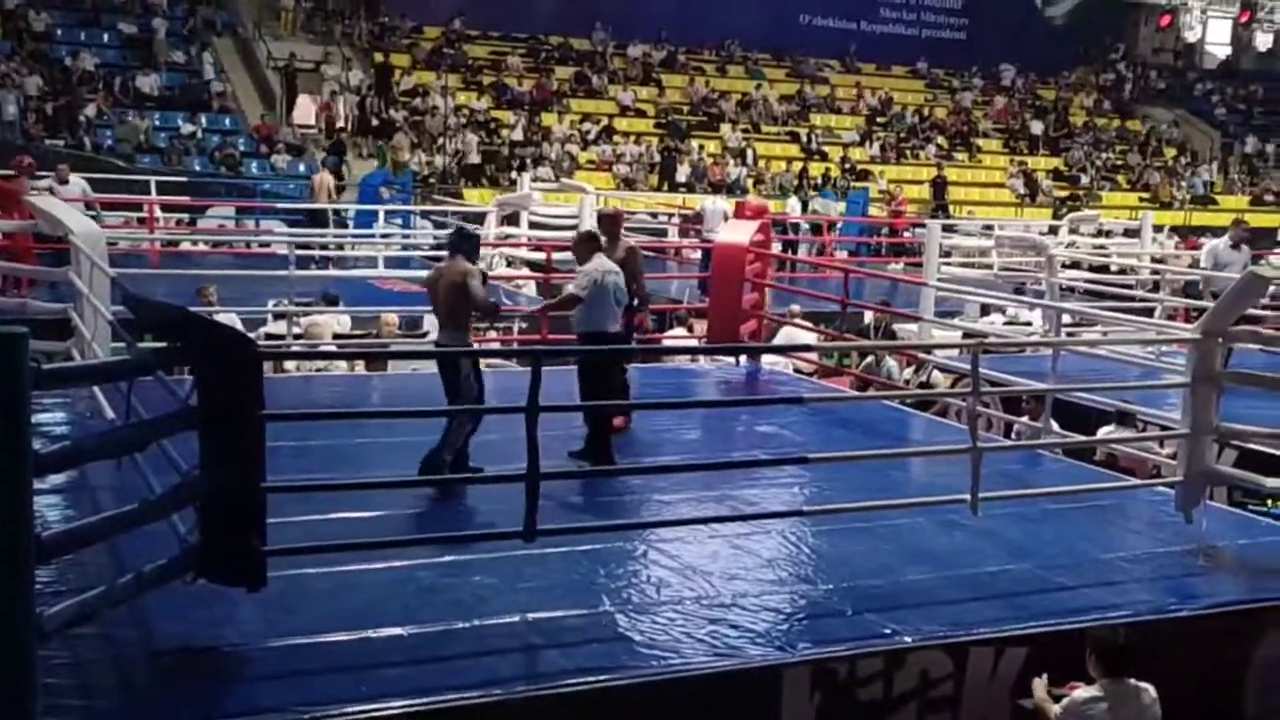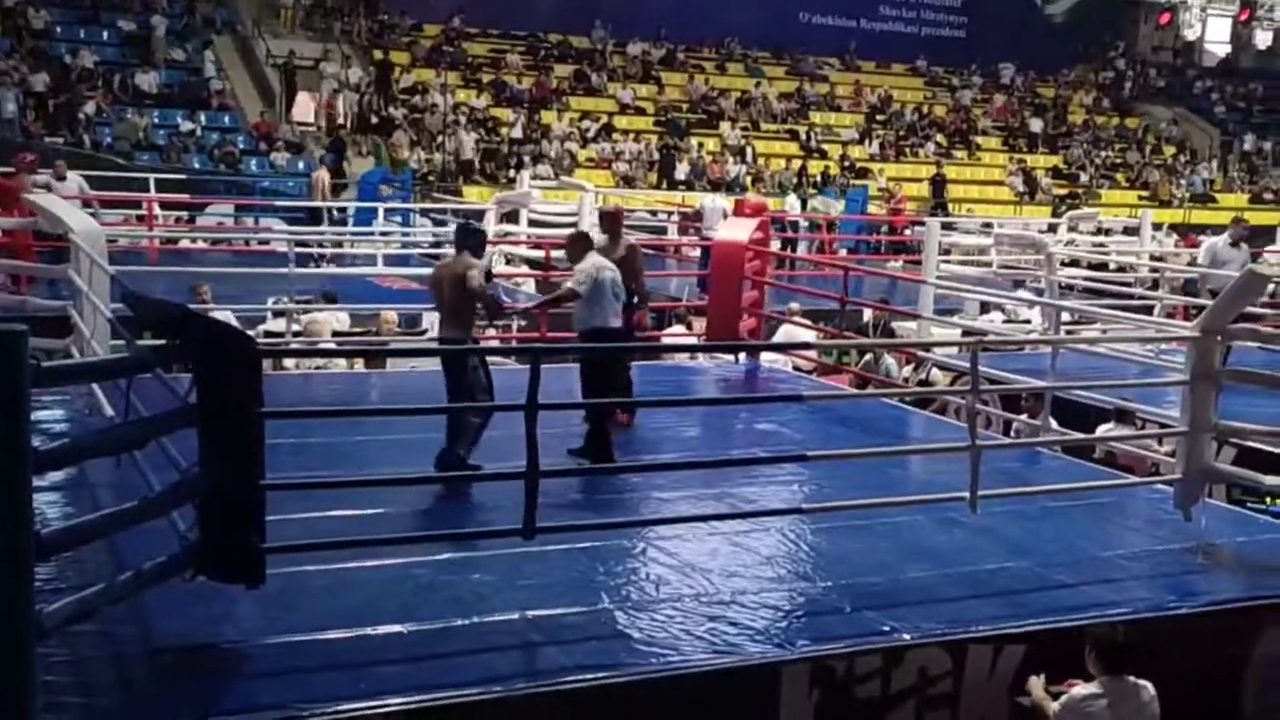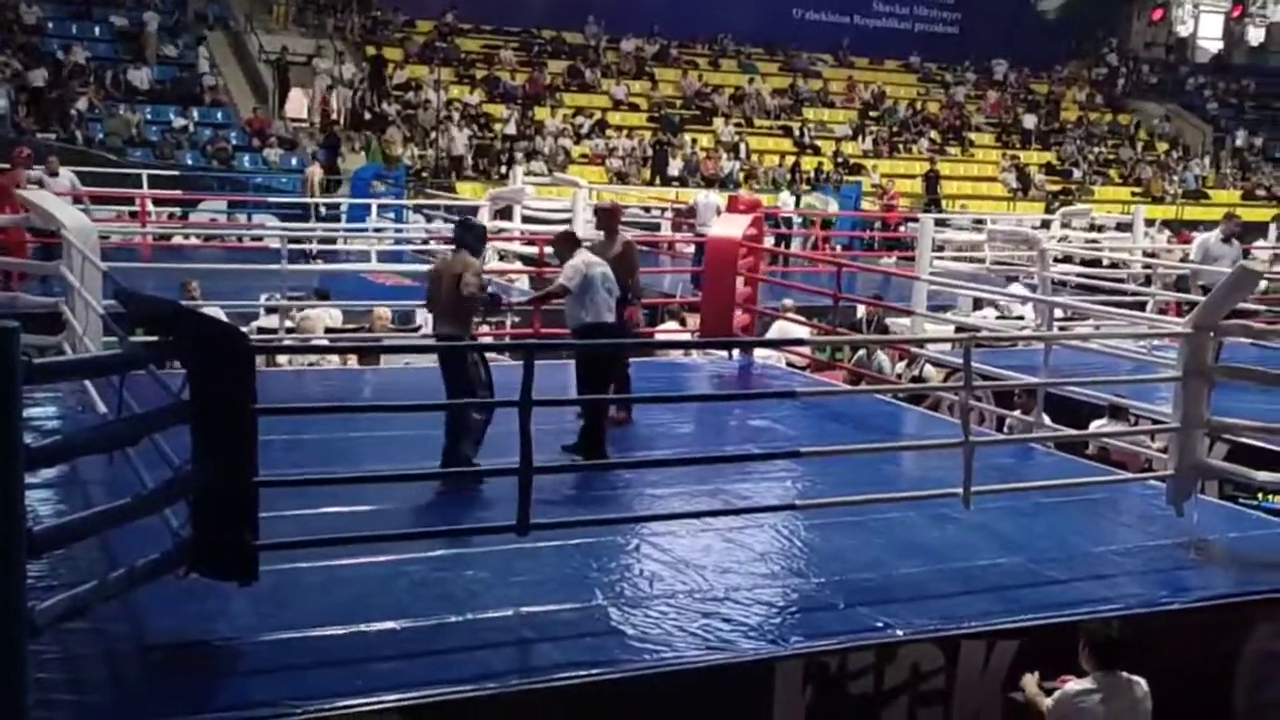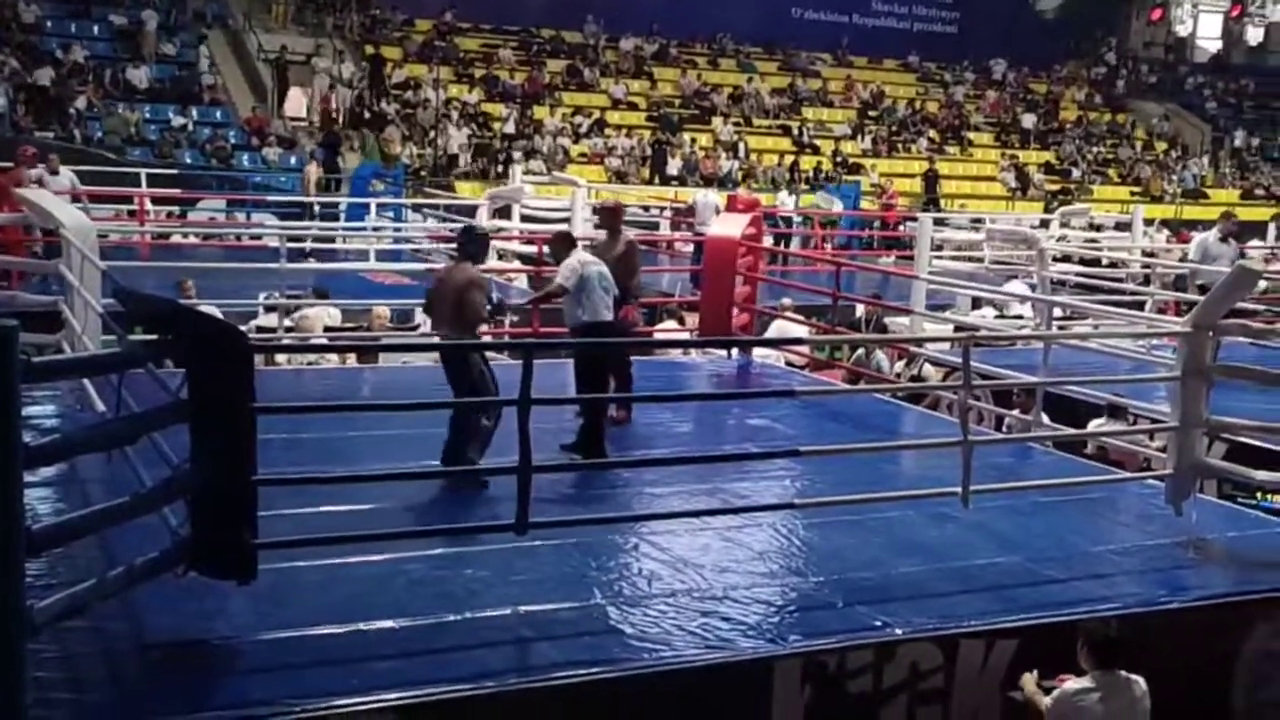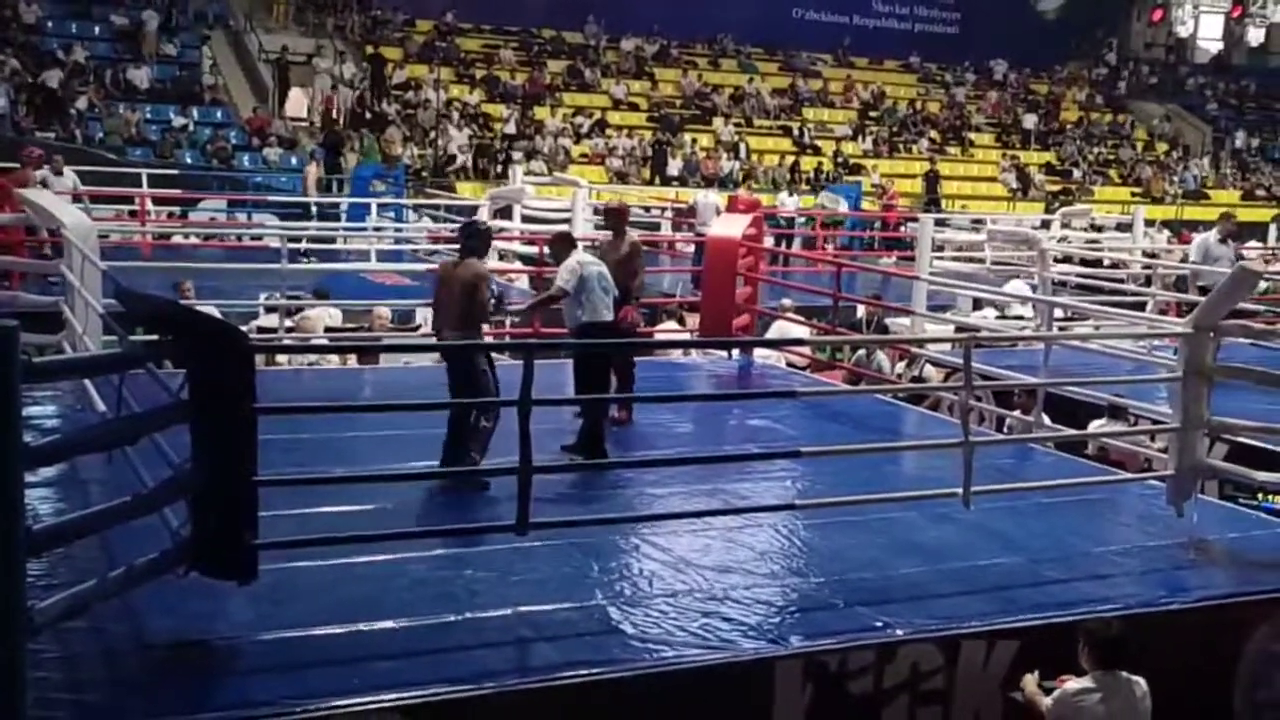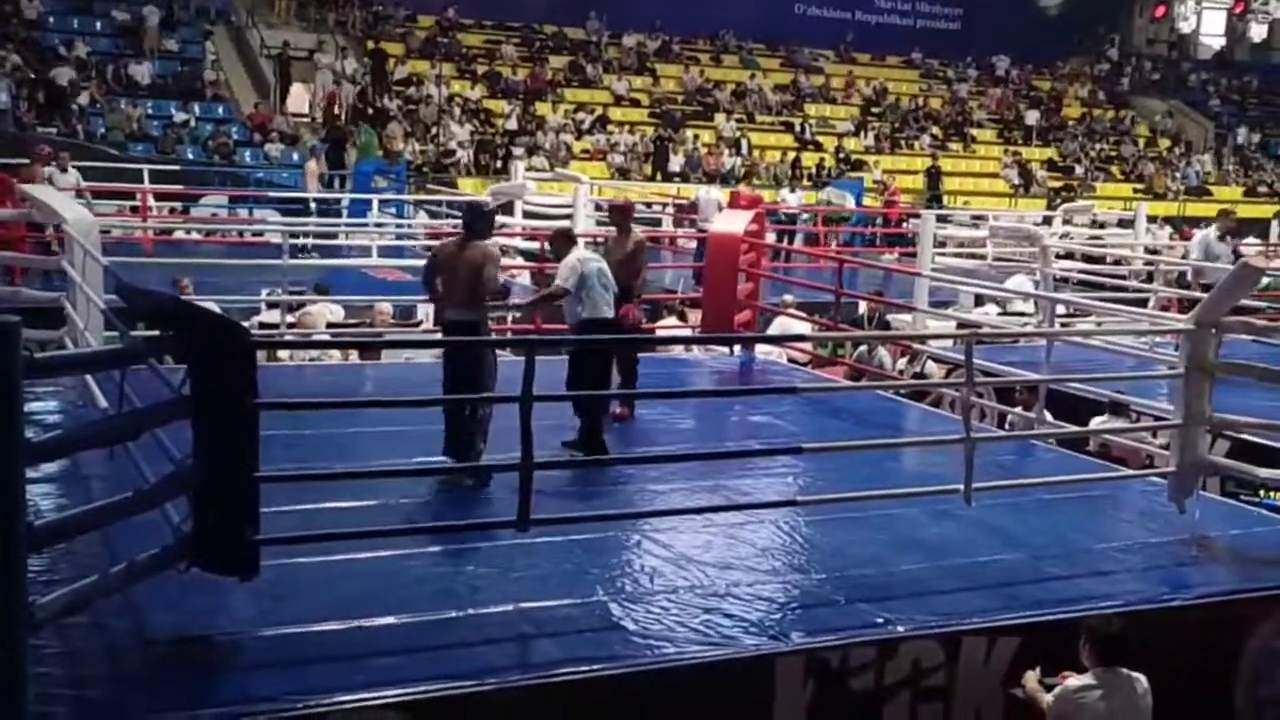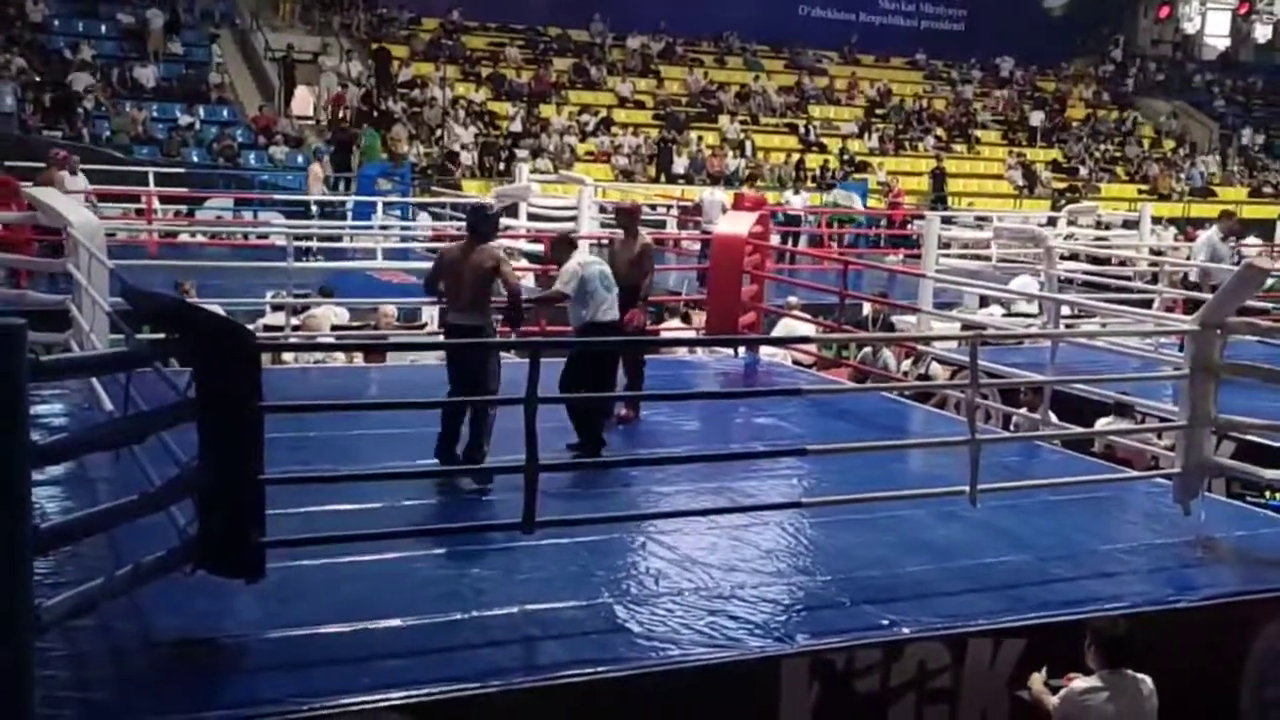
dt=0.1s
person 1, frame 1
left shoulder: (435, 274)
right shoulder: (469, 271)
right elbow: (479, 301)
right wrist: (492, 307)
left hip: (443, 343)
right hip: (459, 345)
left knee: (460, 405)
right knee: (469, 408)
left ankle: (458, 463)
right ankle: (435, 464)
person 1, frame 2
left shoulder: (440, 269)
right shoulder: (472, 265)
right elbow: (476, 289)
right wrist: (492, 303)
left hip: (446, 339)
right hip: (462, 341)
left knee: (459, 402)
right knee: (482, 402)
left ankle: (455, 458)
right ankle: (454, 458)
person 1, frame 3
left shoulder: (440, 265)
right shoulder: (470, 264)
left elbow: (431, 304)
right elbow: (468, 293)
right wrist: (489, 299)
left hip: (443, 336)
right hip: (460, 338)
left knee: (458, 398)
right knee: (482, 399)
left ankle: (455, 457)
right ankle: (461, 458)
person 1, frame 4
left shoulder: (444, 274)
right shoulder: (474, 277)
left elbow: (428, 308)
right elbow: (475, 317)
right wrist: (490, 311)
left hip: (446, 345)
right hip: (464, 347)
left knee: (466, 403)
right knee: (489, 407)
left ankle: (452, 457)
right ankle: (465, 465)
person 1, frame 5
left shoulder: (445, 268)
right shoulder: (479, 272)
left elbow: (437, 306)
right elbow: (483, 314)
left hip: (448, 342)
right hip: (469, 345)
left knee: (462, 403)
right knee: (488, 406)
left ankle: (452, 457)
right ankle: (467, 466)
person 1, frame 6
left shoulder: (444, 248)
right shoulder: (487, 252)
left elbow: (427, 281)
right elbow: (493, 289)
right wrist: (500, 293)
left hip: (450, 323)
right hip: (474, 326)
left knee: (455, 387)
right knee: (481, 393)
left ankle: (454, 447)
right ankle: (470, 457)
person 1, frame 7
left shoulder: (449, 253)
right shoulder: (493, 255)
left elbow: (430, 286)
right elbow: (514, 288)
right wrist: (514, 312)
left hip: (453, 327)
right hip: (479, 329)
left knee: (458, 390)
right knee: (484, 396)
left ankle: (446, 450)
right ankle: (474, 460)
person 2, frame 1
left shoulder: (591, 269)
right shoulder: (615, 269)
left elbow: (571, 299)
right elbow: (622, 302)
left wrist: (542, 308)
left hip: (595, 340)
right hip: (614, 337)
left knee: (593, 399)
right knee: (602, 397)
left ankle: (603, 457)
right ankle: (594, 448)
person 2, frame 2
left shoulder: (587, 267)
right shoulder: (610, 267)
left elbow: (567, 295)
right elbow: (621, 299)
left wrist: (533, 306)
left hip: (598, 337)
right hip: (614, 334)
left knee: (596, 397)
right knee: (603, 395)
left ankle: (602, 455)
right ankle: (594, 446)
person 2, frame 3
left shoulder: (577, 264)
right shoulder: (600, 263)
left elbow: (558, 291)
right elbow: (614, 295)
left wrist: (524, 302)
left hip: (592, 333)
right hip: (608, 329)
left knee: (590, 393)
right knee: (597, 391)
left ankle: (596, 451)
right ankle: (587, 442)
person 2, frame 4
left shoulder: (572, 263)
right shoulder: (597, 262)
left elbow: (555, 291)
right elbow: (613, 294)
left wrist: (524, 303)
left hip: (591, 331)
right hip: (607, 328)
left knee: (589, 392)
right knee: (596, 390)
left ankle: (595, 450)
right ankle: (587, 441)
person 2, frame 5
left shoulder: (572, 264)
right shoulder: (597, 263)
left elbow: (557, 294)
right elbow: (613, 295)
left wrist: (525, 308)
left hip: (591, 332)
right hip: (607, 329)
left knee: (588, 392)
right knee: (598, 391)
left ankle: (595, 451)
right ankle: (587, 442)
person 2, frame 6
left shoulder: (572, 261)
right shoulder: (597, 259)
left elbow: (558, 291)
right elbow: (613, 290)
left wrist: (525, 303)
left hip: (590, 328)
right hip: (608, 326)
left knee: (579, 388)
right knee: (597, 387)
left ankle: (595, 444)
right ankle: (589, 439)
person 2, frame 7
left shoulder: (573, 265)
right shoulder: (598, 262)
left elbow: (557, 295)
right elbow: (612, 292)
left hip: (594, 331)
right hip: (612, 328)
left knee: (570, 386)
right knee: (601, 389)
left ankle: (591, 442)
right ankle: (592, 440)
person 3, frame 1
left shoulder: (629, 248)
right shoulder: (600, 249)
left elbow: (639, 281)
left wrist: (643, 308)
left hip: (624, 308)
left ankle: (624, 413)
person 3, frame 2
left shoulder: (630, 247)
right shoulder: (601, 247)
left elbow: (640, 279)
left wrist: (642, 306)
left hip: (624, 307)
left ankle: (627, 410)
person 3, frame 3
left shoulder: (626, 243)
right shoulder: (598, 245)
left elbow: (635, 275)
left wrist: (635, 302)
left hip: (620, 302)
left knee: (618, 357)
left ankle: (624, 407)
person 3, frame 4
left shoulder: (629, 243)
right shoulder: (601, 244)
left elbow: (636, 274)
left wrist: (633, 302)
left hip: (621, 301)
left knee: (619, 357)
left ankle: (624, 407)
person 3, frame 5
left shoulder: (633, 244)
right shoulder: (605, 244)
left elbow: (639, 276)
left wrist: (633, 303)
left hip: (623, 302)
left knee: (622, 357)
left ankle: (625, 407)
person 3, frame 6
left shoulder: (638, 241)
right shoulder: (610, 240)
left elbow: (642, 273)
left wrist: (636, 300)
left hip: (627, 299)
left knee: (626, 354)
left ankle: (626, 404)
person 3, frame 7
left shoulder: (644, 244)
right shoulder: (616, 242)
left elbow: (649, 277)
left wrist: (641, 304)
left hip: (633, 301)
right hip: (615, 299)
left knee: (632, 356)
left ankle: (632, 405)
